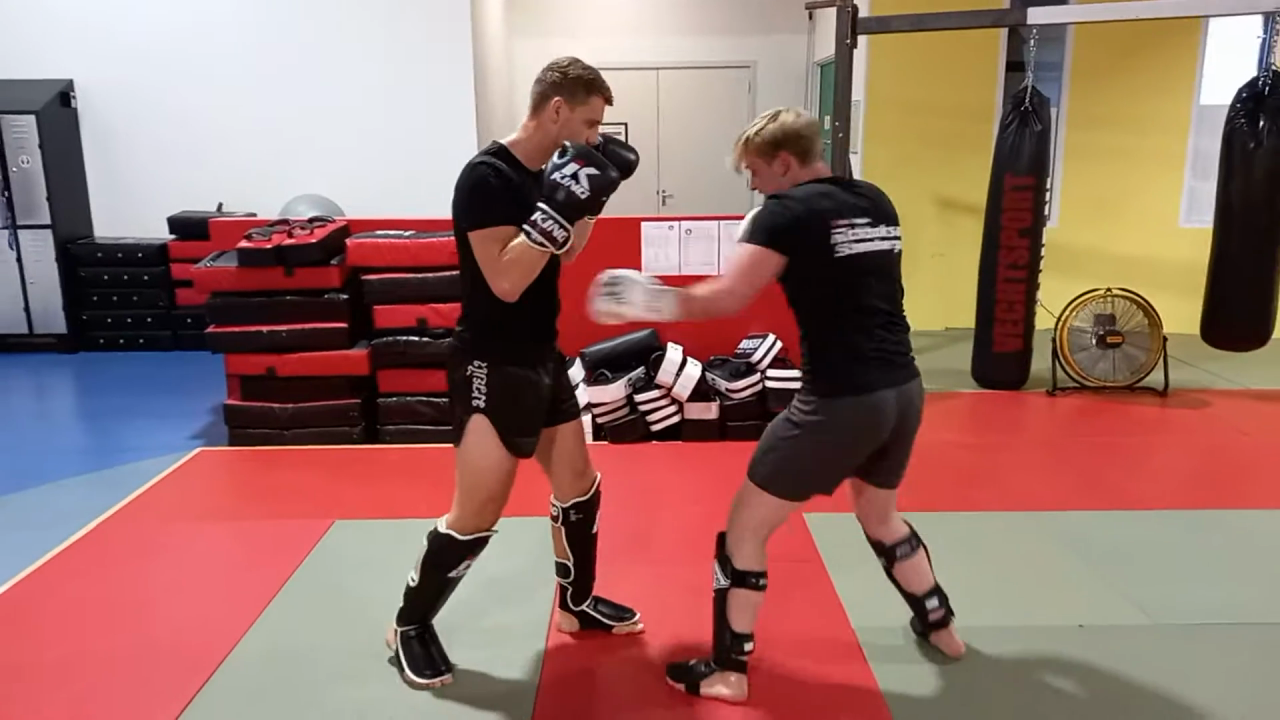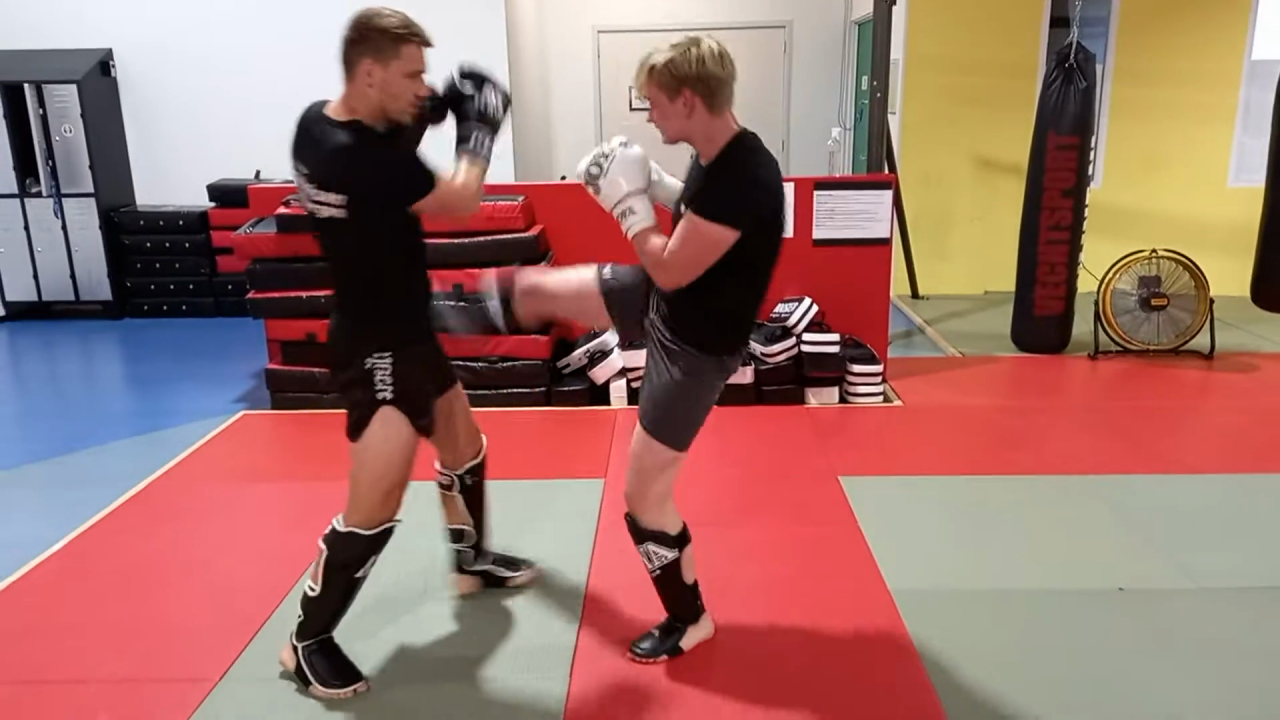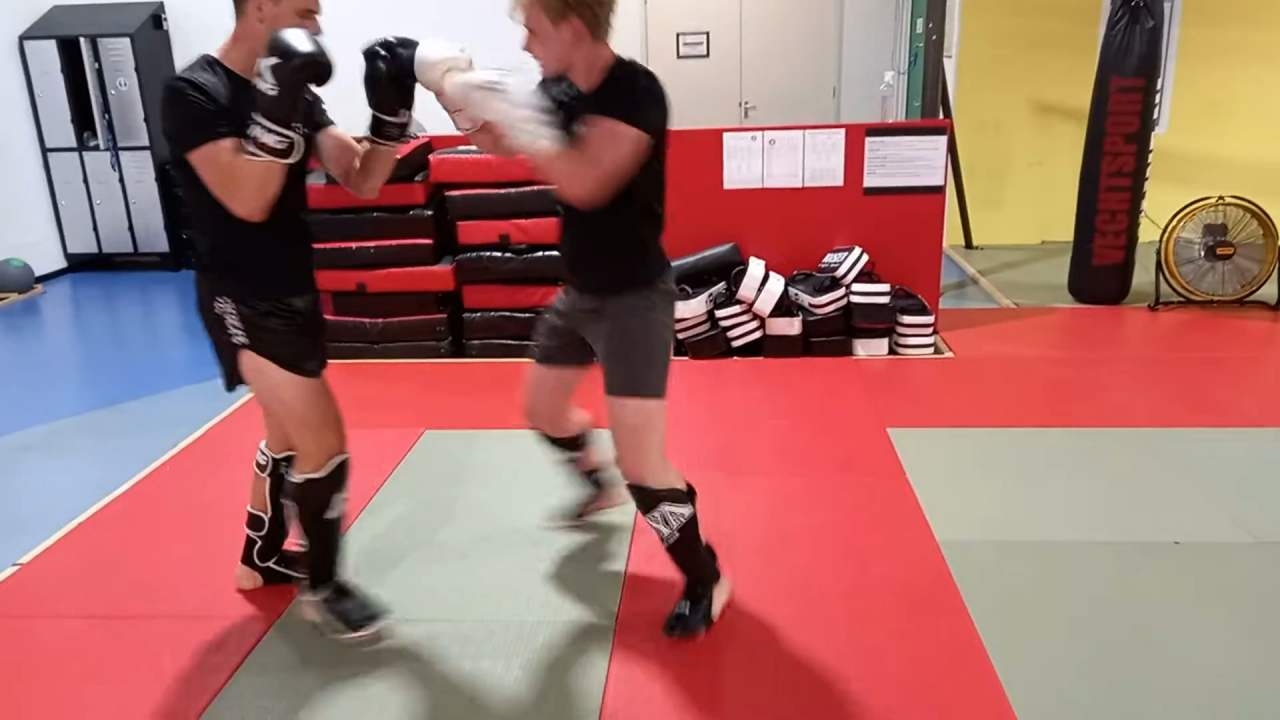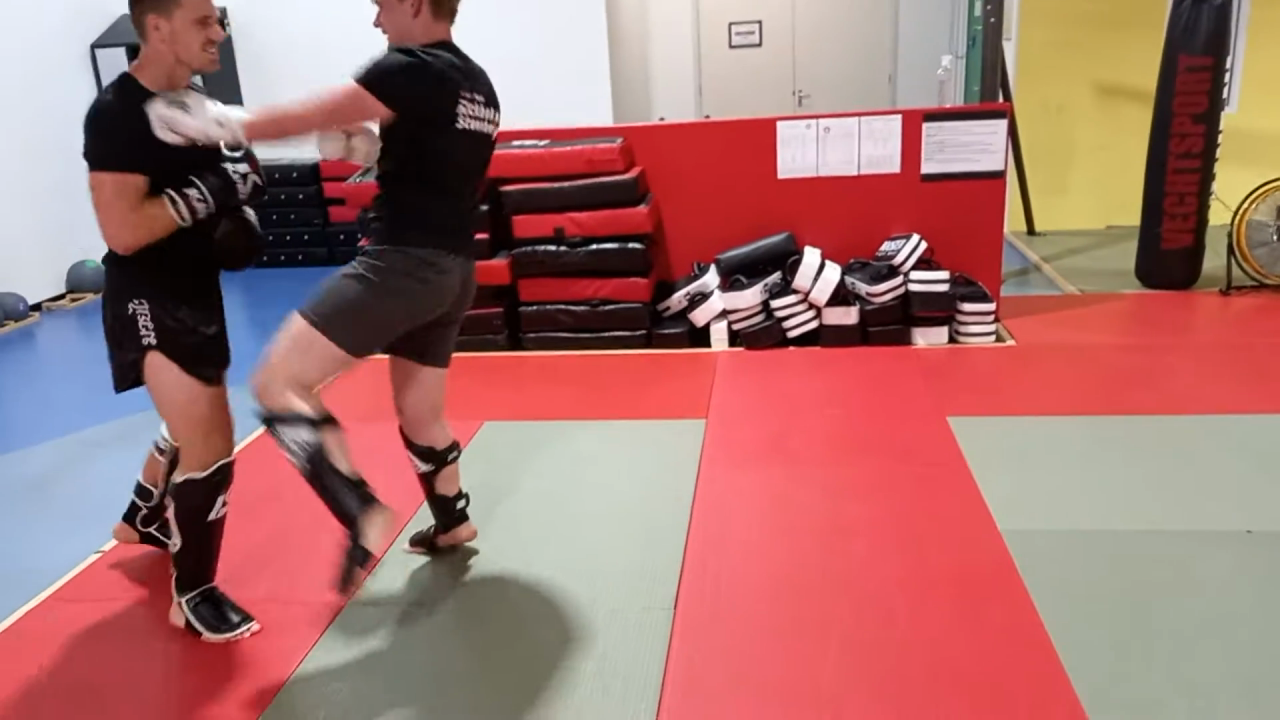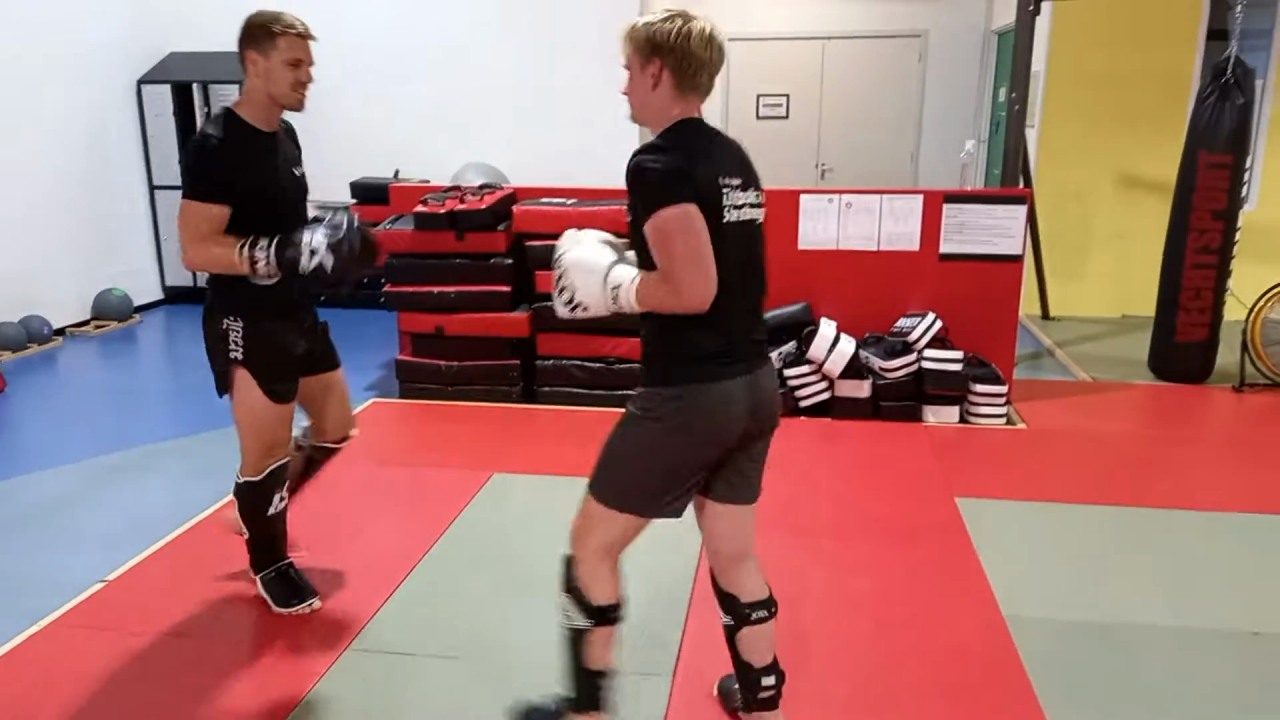
dt=1s
person 1, frame 1
left shoulder: (540, 170)
right shoulder: (487, 176)
left elbow: (561, 252)
right elbow: (506, 281)
left wrist: (588, 198)
right wrist: (559, 204)
left hip: (540, 359)
right hip: (491, 368)
left knee: (579, 485)
right knee: (475, 516)
left ankle: (576, 602)
right ankle: (411, 625)
person 1, frame 2
left shoulder: (316, 125)
right shoulder: (369, 159)
right elbow: (460, 202)
left wrist: (417, 120)
right wrist: (483, 124)
left hip: (400, 331)
right hip: (380, 347)
left knee: (465, 445)
right knee: (373, 510)
left ankle: (473, 561)
right ankle: (308, 639)
person 1, frame 3
left shoulder: (285, 85)
right shoulder: (194, 94)
left elbow: (362, 183)
right elbow: (248, 202)
left wrist: (391, 109)
right wrist: (278, 105)
left hip: (290, 286)
right hip: (244, 298)
left knee: (289, 435)
right knee: (323, 444)
left ankle: (260, 555)
right ankle: (322, 586)
person 1, frame 4
right shoulder: (116, 113)
right elbow: (123, 232)
left wrist: (229, 203)
right wrist: (209, 193)
left hip: (195, 290)
right hip: (149, 303)
left knee: (202, 429)
right knee: (208, 446)
left ankle: (143, 517)
right ankle: (193, 592)
person 1, frame 5
left shoulder: (284, 135)
right shoulder: (215, 146)
right elbow: (197, 250)
left wrist: (333, 235)
right wrist: (285, 255)
left hip: (296, 313)
right hip: (247, 321)
left knee: (336, 426)
right knee: (267, 450)
left ankle: (260, 512)
right ankle: (269, 564)
person 2, frame 1
left shoulder: (788, 212)
right shoulder: (875, 204)
left elbow: (728, 297)
left wrist: (647, 299)
left hip: (838, 401)
right hip: (903, 392)
left knee: (746, 528)
right knee: (877, 513)
left ankle: (727, 669)
right ankle: (938, 625)
person 2, frame 2
left shoulder: (743, 178)
right shoulder: (715, 155)
left elbow: (671, 270)
left wrist: (626, 198)
right wrist: (652, 186)
left hip: (696, 349)
right hip: (655, 303)
left knee: (644, 493)
right knee: (540, 288)
left ankle: (688, 619)
right ankle: (484, 313)
person 2, frame 3
left shoulder: (635, 90)
right shoulder: (560, 85)
left elbow: (580, 185)
right elbow: (506, 144)
left wrist: (515, 117)
right wrist: (465, 101)
left hip: (634, 297)
right hip: (580, 290)
left knee: (640, 456)
right knee: (541, 409)
left ankle: (705, 581)
right ankle: (595, 481)
person 2, frame 4
left shoulder: (409, 67)
right shoulder: (477, 82)
left elbow: (309, 117)
left wrist: (218, 122)
right wrist: (368, 135)
left hip: (402, 264)
right hip: (452, 268)
left knee: (278, 381)
right knee: (420, 413)
left ankle: (363, 514)
right ankle: (452, 520)
person 2, frame 5
left shoulder: (658, 163)
right shoulder: (734, 159)
left elbow: (692, 292)
left wrist: (606, 282)
right wrist: (629, 262)
left hip: (688, 397)
right hip: (755, 386)
left knee: (592, 544)
right knee: (733, 557)
